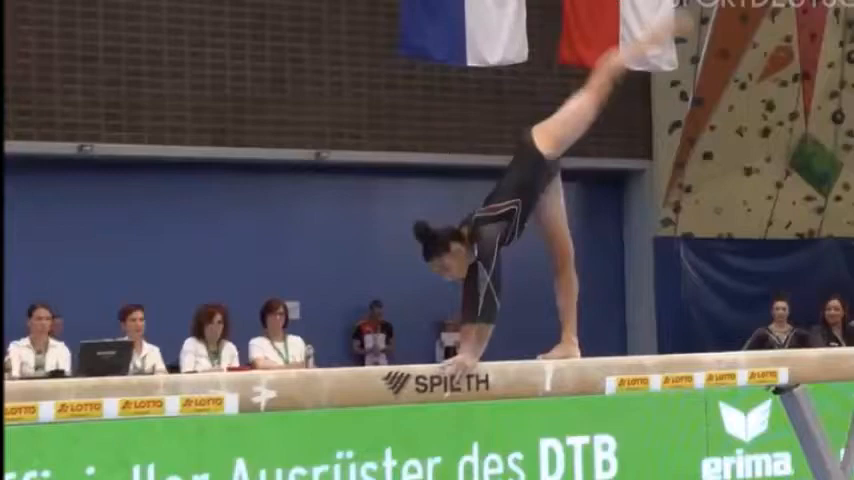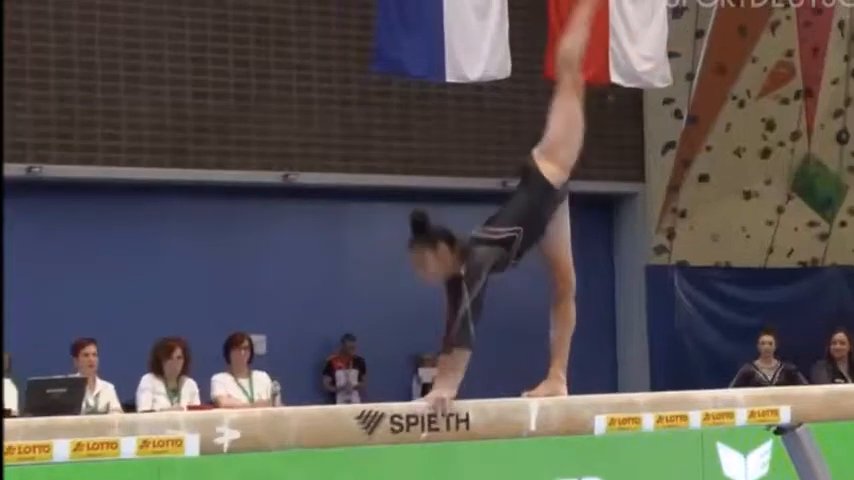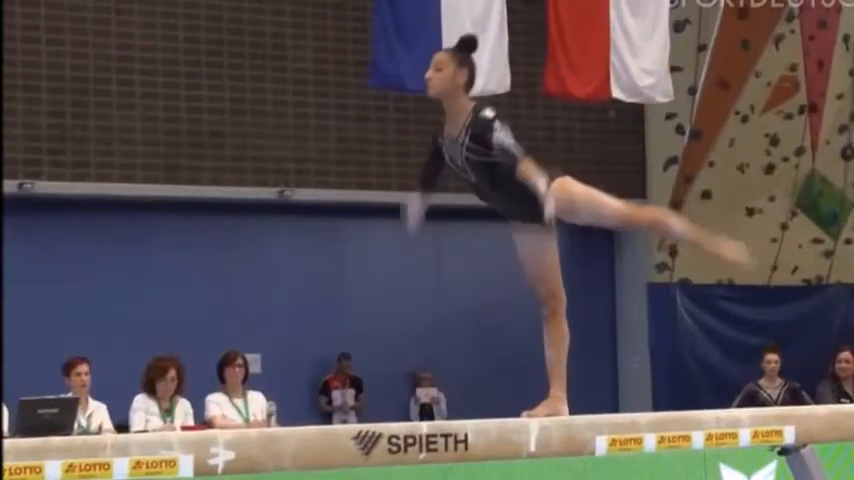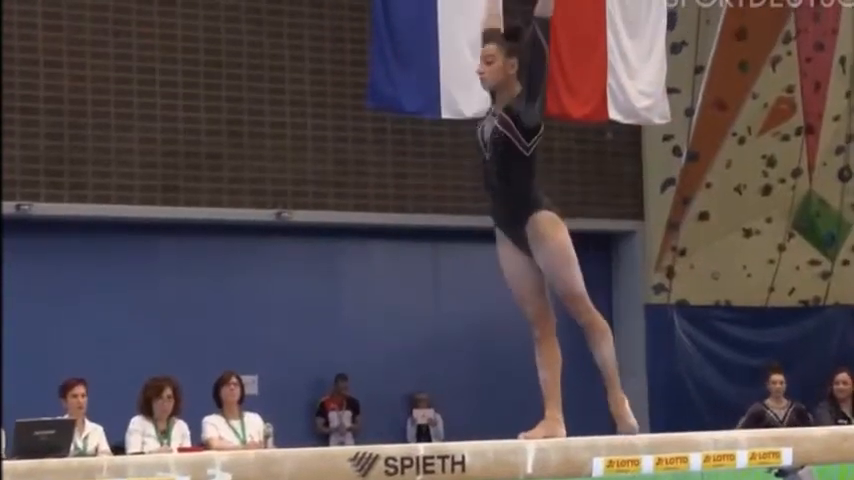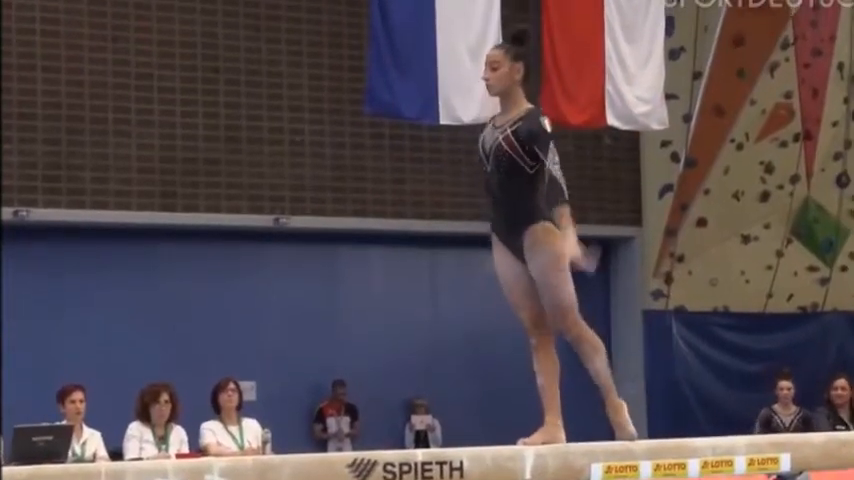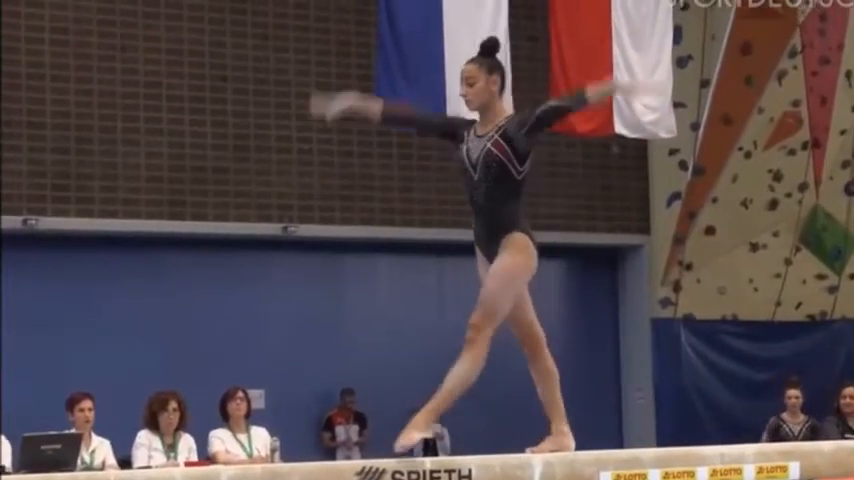
dt=0.4s
person 1, frame 1
left shoulder: (484, 239)
right shoulder: (469, 247)
left elbow: (488, 298)
right elbow: (474, 307)
left wrist: (469, 352)
right wrist: (467, 352)
left hip: (539, 151)
right hip: (539, 168)
right knee: (563, 260)
right ankle: (569, 341)
person 1, frame 2
left shoulder: (474, 260)
right shoulder: (460, 269)
left elbow: (466, 325)
right elbow: (457, 333)
left wrist: (446, 386)
right wrist: (447, 384)
left hip: (543, 175)
right hip: (541, 197)
right knee: (563, 288)
person 1, frame 3
left shoulder: (484, 120)
right shoulder: (444, 134)
left elbow: (513, 152)
right elbow: (431, 169)
left wrist: (539, 184)
right wrist: (418, 202)
left hip: (549, 198)
right hip: (524, 216)
right knee: (551, 303)
left ankle: (712, 244)
right ankle: (557, 397)
person 1, frame 4
left shoulder: (526, 103)
right shoulder: (496, 106)
left elbow: (537, 44)
right elbow: (492, 40)
left hip: (538, 220)
right hip: (507, 229)
left knee: (581, 308)
right knee: (539, 322)
left ankle: (616, 397)
right ankle: (553, 417)
person 1, frame 5
left shoulder: (535, 123)
right shoulder: (492, 126)
left elbow: (554, 183)
left wrist: (570, 240)
left hip: (537, 232)
right hip: (503, 236)
left knee: (569, 326)
right knee: (536, 331)
left ankle: (613, 403)
right ankle: (552, 424)
person 1, frame 6
left shoulder: (521, 127)
right shoulder: (465, 130)
left elbow: (568, 103)
right elbow: (408, 115)
left wrist: (614, 87)
right wrist: (353, 103)
left hip: (514, 244)
right hip: (487, 246)
left knee: (477, 333)
right knee: (531, 341)
left ankle: (423, 421)
right ankle: (560, 431)
